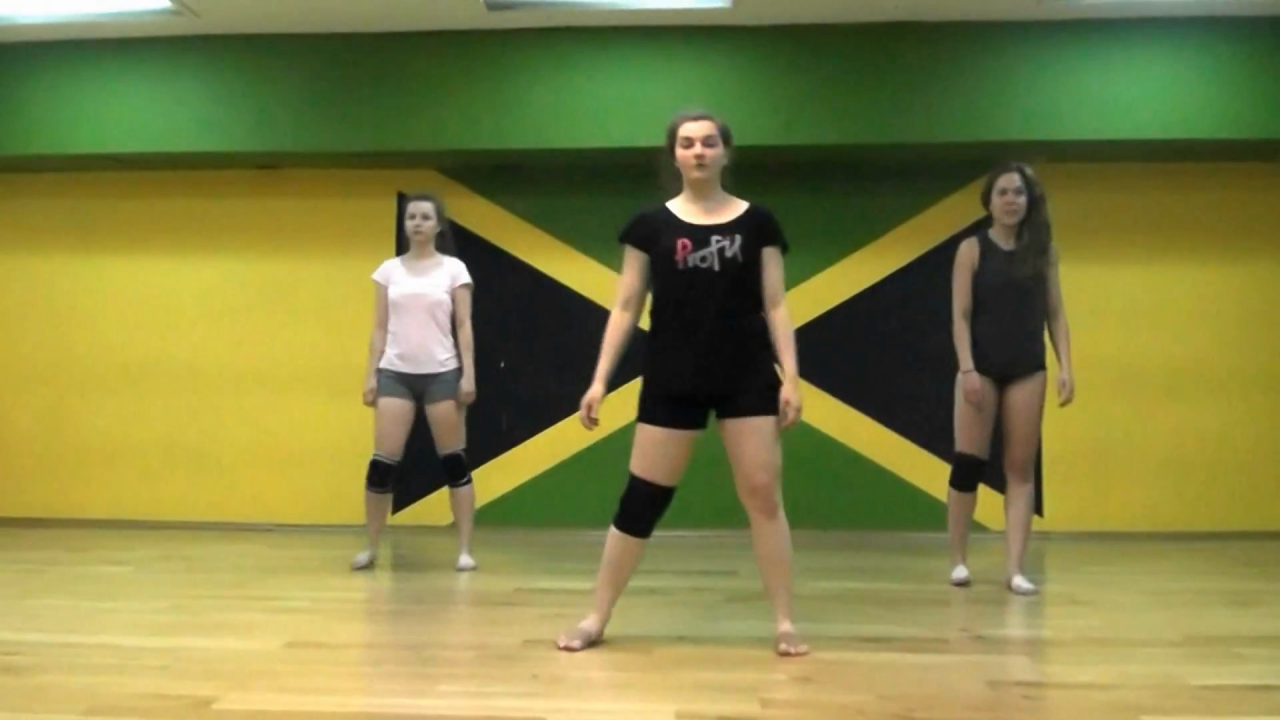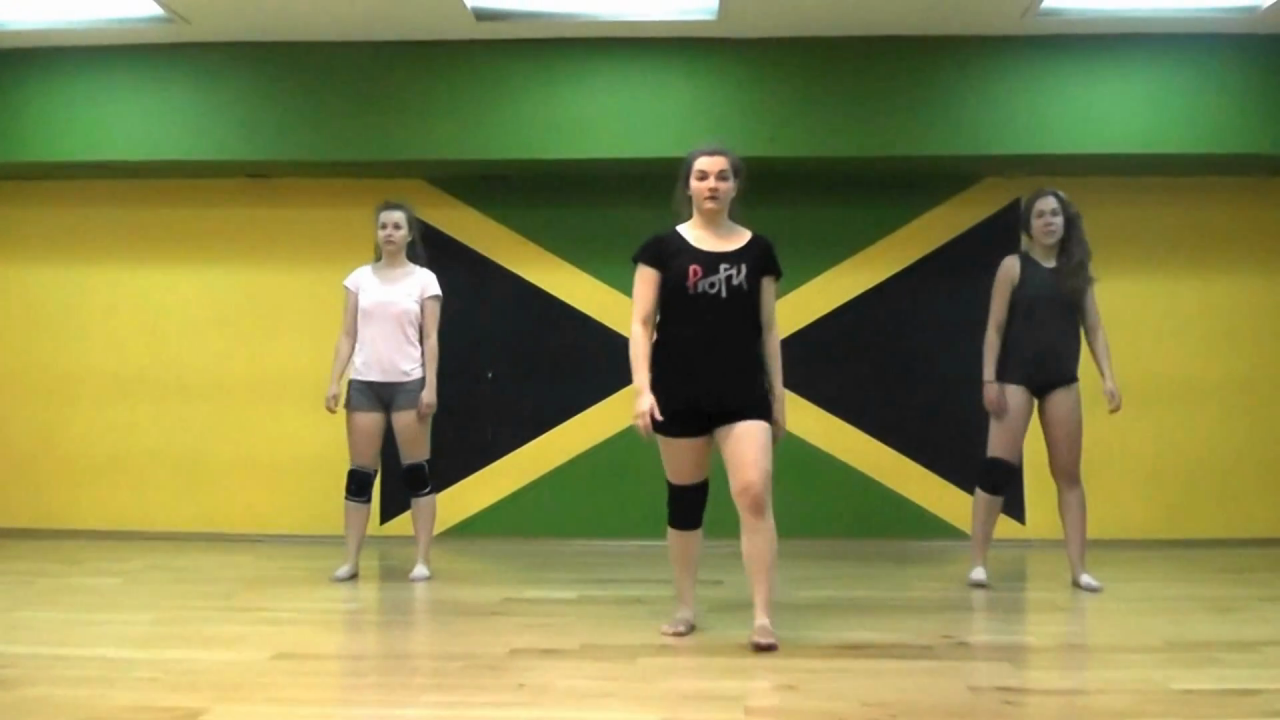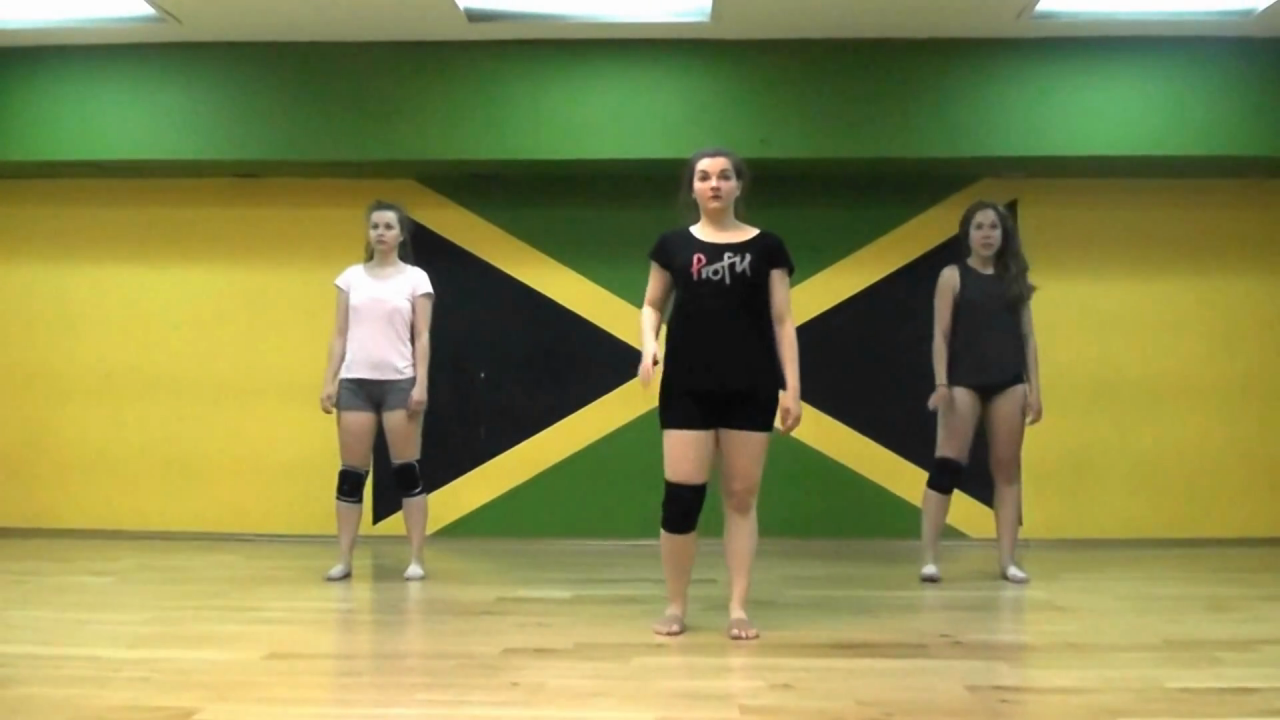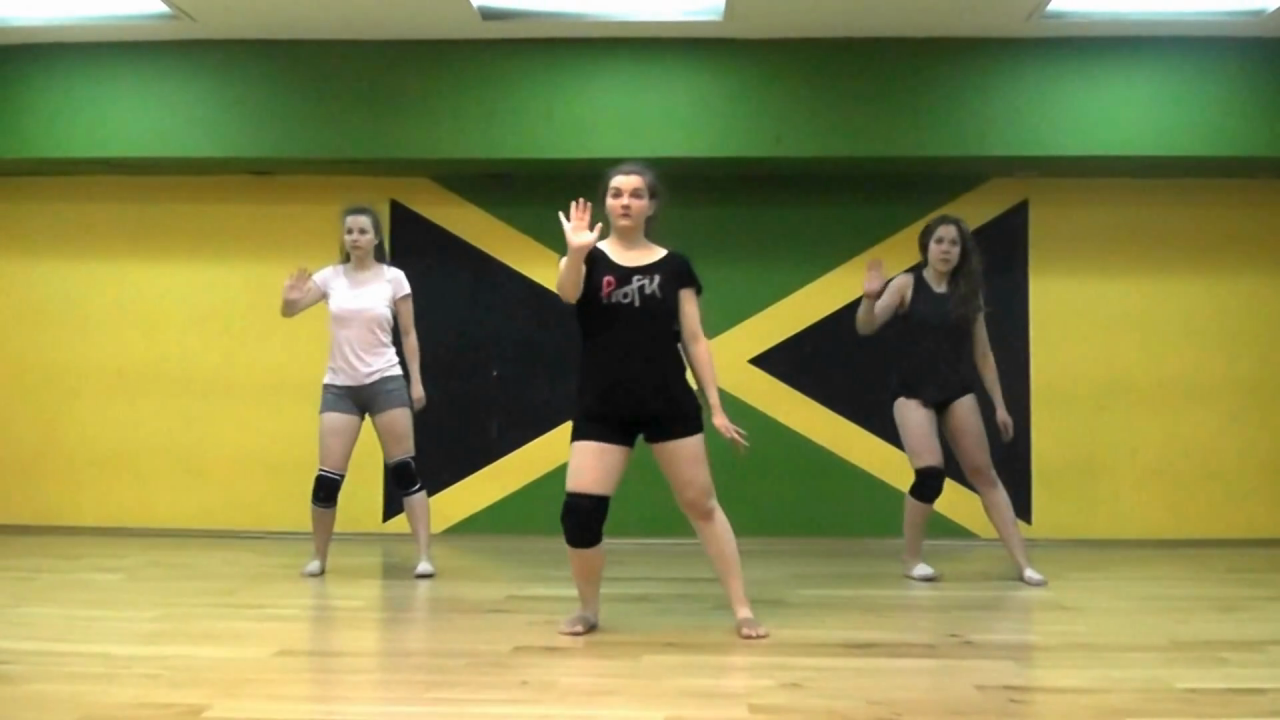
dt=1s
person 1, frame 1
left shoulder: (758, 222)
right shoulder: (649, 224)
left elbow: (775, 305)
right elbow: (626, 306)
left wrist: (789, 376)
right wrist: (599, 379)
left hip: (746, 380)
right hip: (672, 379)
left knee: (764, 497)
right knee: (643, 498)
left ankle: (783, 621)
right ankle: (595, 617)
person 1, frame 2
left shoulder: (758, 250)
right shoulder: (661, 247)
left elbow: (767, 330)
right elbow: (642, 324)
left wrist: (778, 395)
right wrist: (642, 389)
left hip: (741, 392)
right hip: (678, 394)
left knee: (754, 493)
right knee: (685, 499)
left ankle: (762, 614)
right ankle: (685, 607)
person 1, frame 3
left shoulder: (767, 246)
right shoulder: (673, 244)
left elbow: (782, 321)
right elbow: (653, 304)
left wrist: (792, 386)
right wrist: (649, 345)
left hip: (750, 388)
right hip: (687, 387)
left knee: (741, 497)
right knee: (682, 496)
left ankle: (738, 608)
right ankle: (675, 604)
person 1, frame 4
left shoulder: (674, 265)
right shoulder: (589, 257)
left elbow: (694, 339)
right elbow: (566, 295)
left wrist: (716, 408)
right wrist: (575, 252)
left hip: (669, 402)
right hip: (601, 406)
left knee: (700, 503)
right knee: (580, 509)
left ankle: (742, 608)
right ankle: (588, 608)
person 2, frame 1
left shoulder: (1042, 250)
right shoulder: (972, 249)
left elbow: (1055, 312)
right elbow: (961, 316)
left wrist: (1066, 367)
right wrist: (966, 369)
left hip: (1028, 370)
right hip: (981, 368)
left knee: (1020, 468)
right knee: (969, 462)
left ankle: (1015, 569)
right ankle: (959, 560)
person 2, frame 2
left shoulder: (1077, 270)
right shoulder: (1013, 266)
left elbow: (1093, 329)
right elbow: (995, 328)
left wrist: (1108, 378)
right wrist: (989, 381)
left hip: (1062, 381)
right hip: (1016, 377)
left knee: (1068, 473)
right knee: (999, 466)
left ankle: (1078, 568)
right ankle: (978, 561)
person 2, frame 3
left shoulder: (1015, 277)
right shoulder: (953, 276)
left elbow: (1027, 337)
right elbow: (941, 334)
left wrist: (1034, 388)
right wrist: (941, 384)
left hip: (1008, 382)
right hip: (964, 380)
left knee: (1007, 469)
right knee: (948, 465)
left ankle: (1007, 560)
right ankle: (929, 558)
person 2, frame 4
left shoulder: (969, 292)
right shoulder: (905, 284)
left elbow: (982, 353)
right elbow: (865, 328)
left wrist: (1000, 405)
right wrist: (870, 298)
left hip: (958, 393)
right hip: (914, 393)
left knee: (984, 474)
right knee: (930, 472)
left ankle: (1022, 562)
right ankle: (913, 559)
person 3, frame 1
left shoulder: (453, 269)
right shoulder: (388, 270)
left elbow: (464, 326)
right elbow: (380, 328)
left wrist: (469, 374)
right wrist: (371, 376)
left hip: (441, 373)
right hip: (396, 374)
left knee: (454, 461)
right knee: (382, 462)
left ankle: (465, 548)
right ankle: (371, 547)
person 3, frame 2
left shoulder: (424, 280)
right shoulder: (359, 277)
left elbow: (430, 339)
right elbow: (348, 335)
left wrist: (430, 387)
right wrist: (334, 382)
left hip: (407, 383)
right hip: (365, 384)
left knee: (416, 471)
right knee: (360, 473)
left ankle: (422, 559)
right ankle: (351, 559)
person 3, frame 3
left shoulder: (416, 278)
right shoulder: (351, 276)
left elbow: (422, 336)
right elbow: (340, 334)
left wrist: (421, 384)
right wrist: (329, 381)
left hip: (399, 382)
right hip: (356, 382)
left knee: (407, 471)
right knee: (351, 473)
left ankle: (416, 559)
right ankle: (344, 559)
person 3, frame 4
left shoulder: (393, 278)
right shoulder: (330, 277)
left elbow: (408, 334)
right elbow: (288, 312)
left wrist: (416, 381)
right wrist: (291, 297)
left hip: (386, 381)
right hip: (339, 386)
left knee: (405, 471)
right knee: (328, 478)
left ankle: (424, 555)
right ankle: (319, 556)
